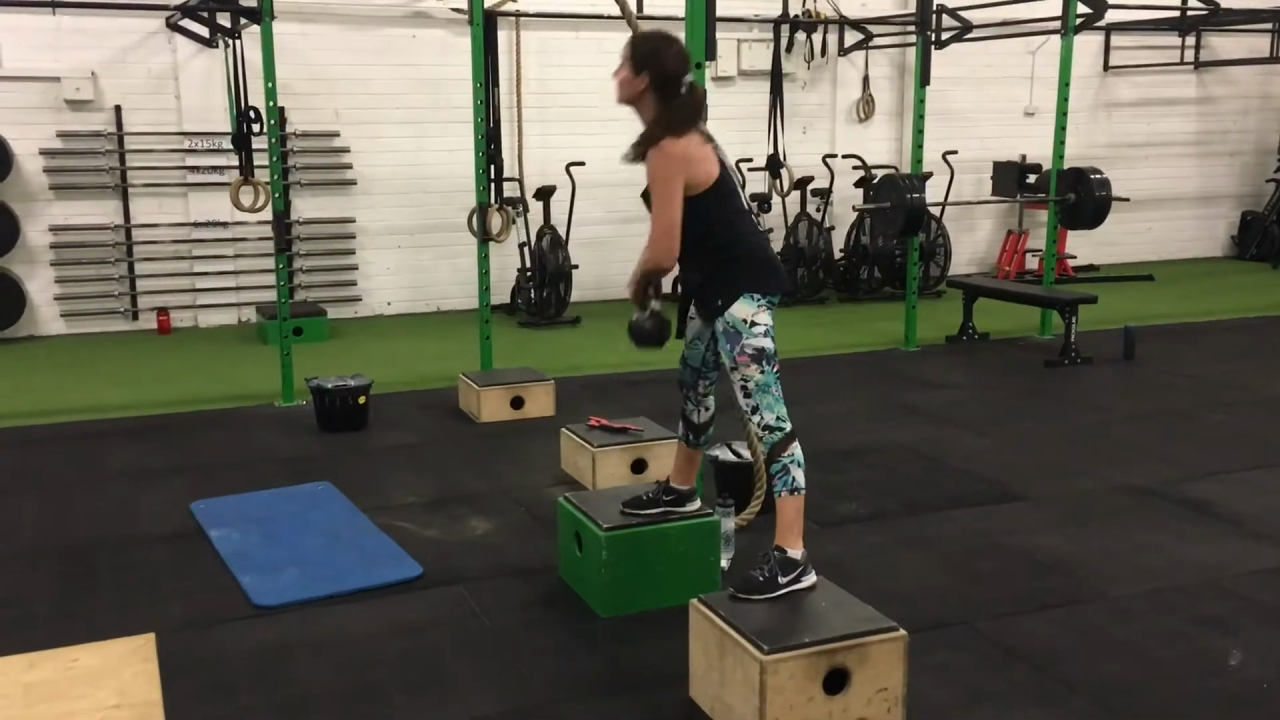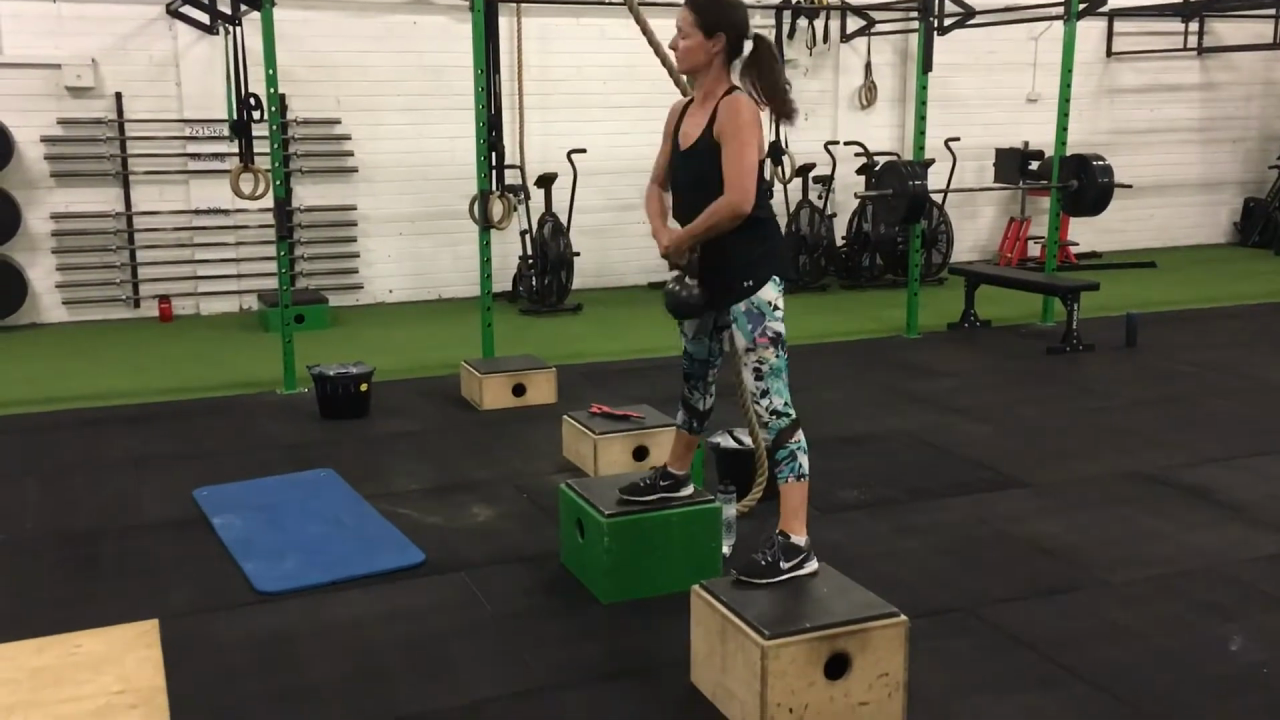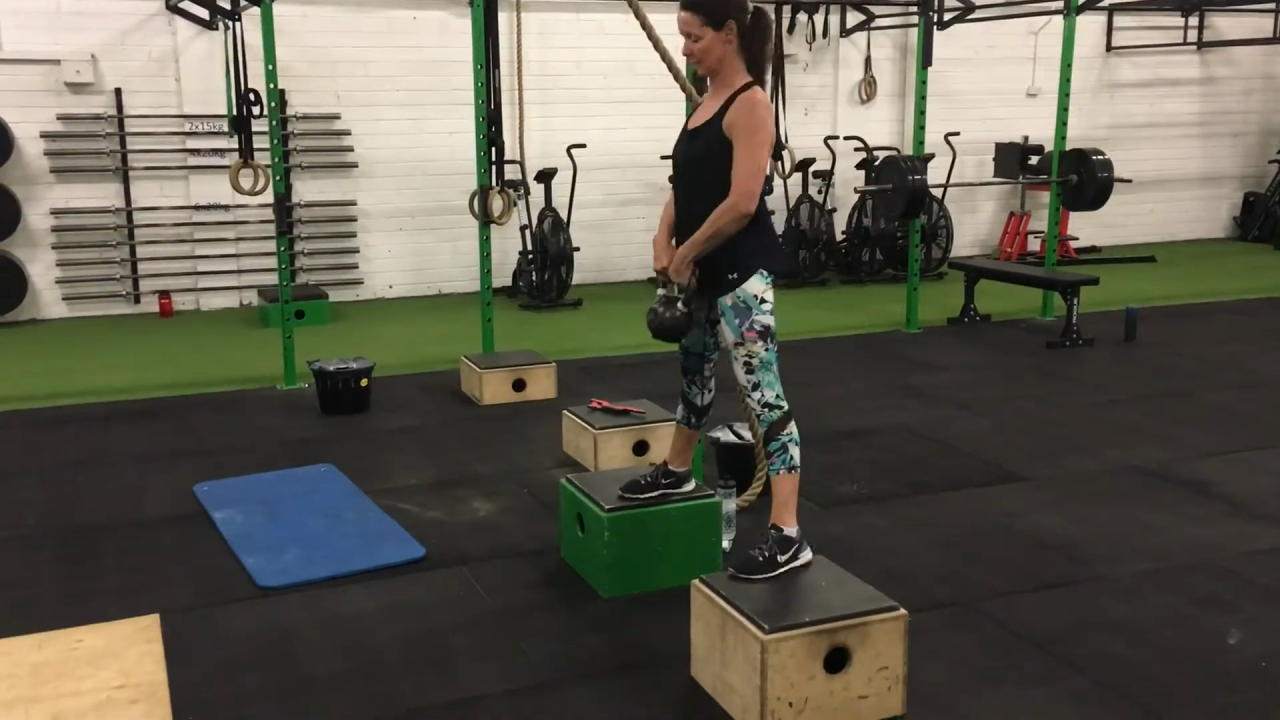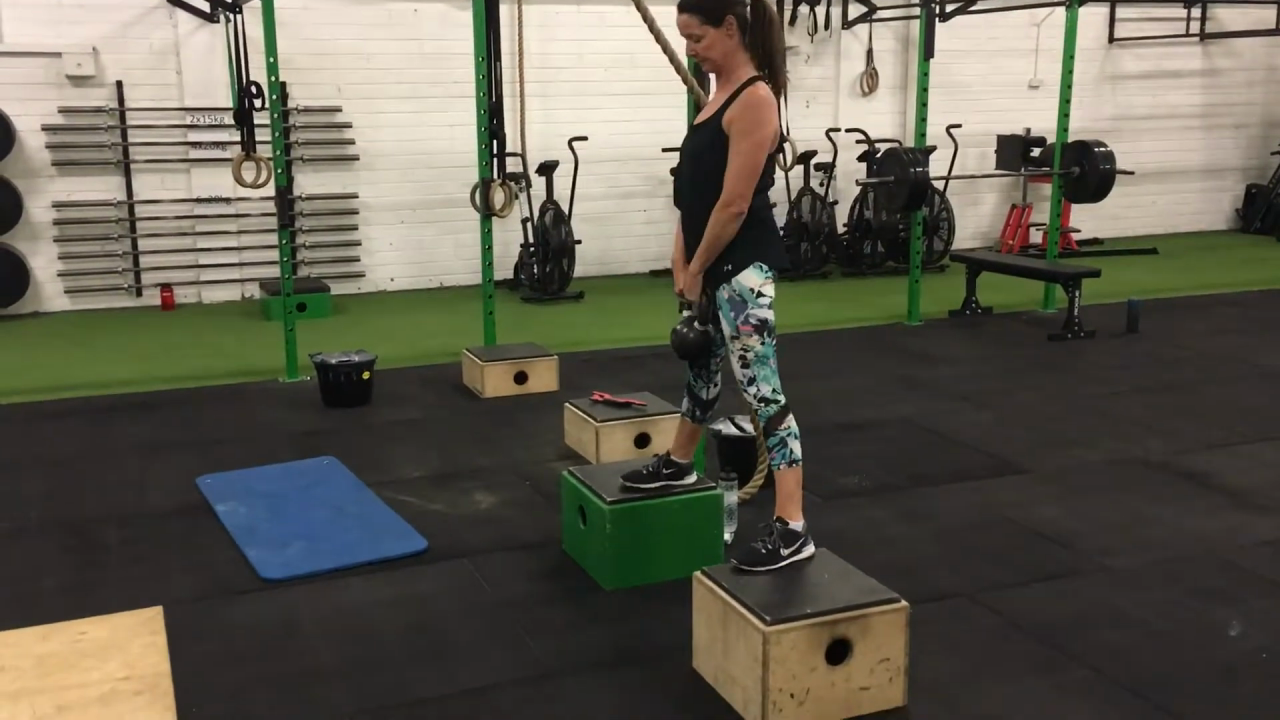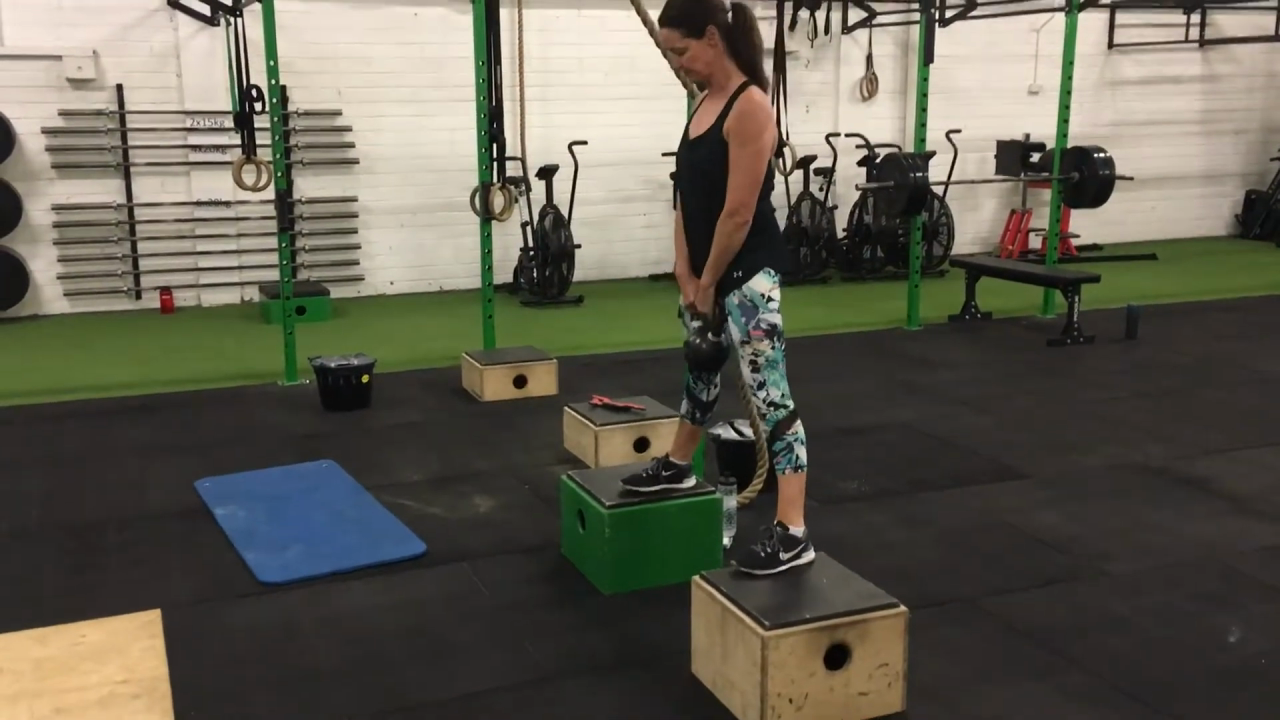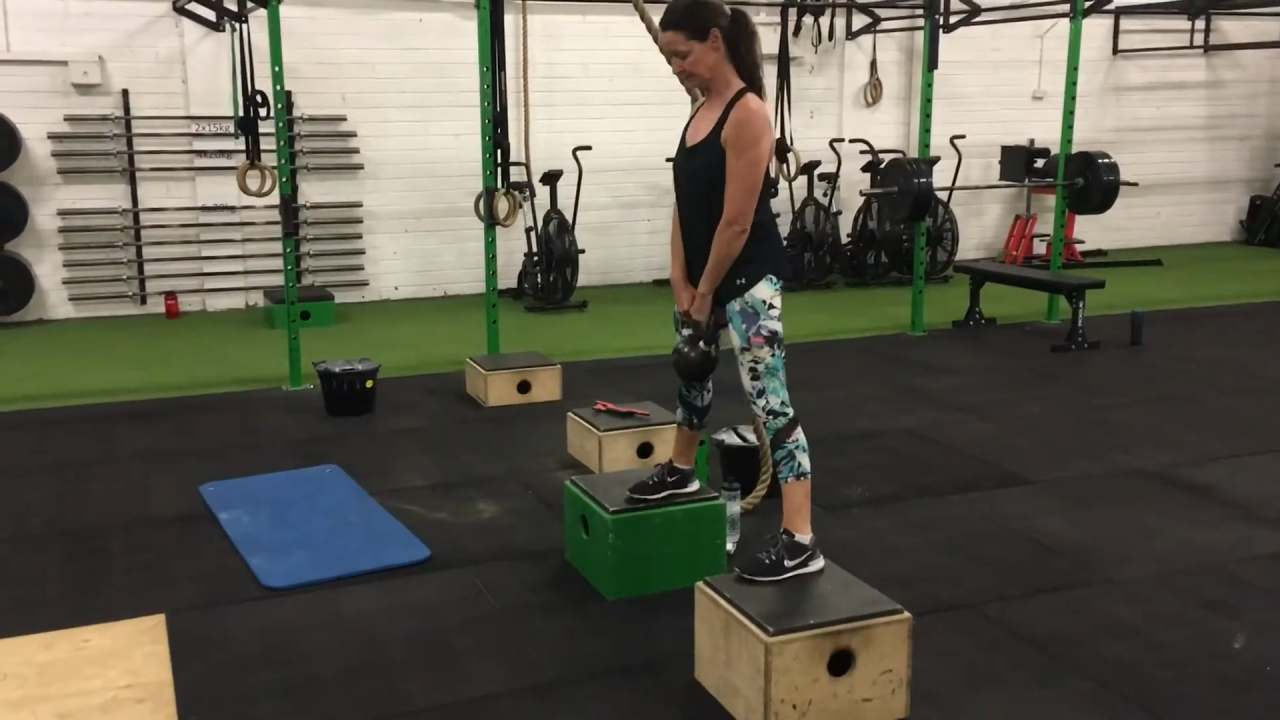
dt=0.4s
person 1, frame 1
left shoulder: (668, 151)
right shoulder: (677, 136)
left elbow: (662, 254)
left wrist: (638, 285)
right wrist: (649, 277)
left hip: (743, 287)
right hip: (715, 281)
left knee: (765, 415)
right knee: (693, 379)
left ankle: (792, 558)
right ankle: (681, 488)
person 1, frame 2
left shoulder: (736, 109)
right shoulder: (682, 110)
left elbow: (738, 200)
right elbow: (659, 184)
left wrist: (682, 238)
right wrist: (663, 232)
left hip: (751, 272)
right hip: (708, 270)
left knee: (770, 401)
right knee: (695, 372)
left ankle: (794, 543)
right ankle: (676, 474)
person 1, frame 3
left shoulder: (750, 104)
right shoulder: (706, 100)
left elbow: (743, 202)
right elbow: (684, 183)
left wrist: (686, 253)
right wrist: (663, 242)
left hip: (740, 270)
right hip: (701, 267)
left knee: (762, 393)
right knee: (693, 368)
left ankle: (787, 534)
right ankle: (677, 470)
person 1, frame 4
left shoulder: (755, 100)
right shoulder: (722, 93)
left elbow: (734, 205)
left wrist: (697, 269)
right wrist: (681, 261)
left hip: (741, 263)
right hip: (708, 261)
left knee: (760, 387)
right knee: (701, 364)
left ankle: (791, 527)
right ankle: (679, 461)
person 1, frame 5
left shoulder: (750, 107)
right shoulder: (704, 102)
left elbow: (739, 214)
right elbow: (688, 196)
left wrist: (709, 284)
right wrist: (686, 273)
left hip: (748, 270)
right hip: (706, 266)
left knee: (769, 393)
right knee: (700, 367)
left ankle: (792, 533)
right ankle: (678, 464)
person 1, frame 6
left shoulder: (747, 114)
right shoulder: (702, 108)
left elbow: (737, 221)
right elbow: (684, 203)
left wrist: (707, 292)
right wrist: (681, 282)
left hip: (746, 277)
right hip: (702, 272)
left knee: (768, 399)
left ankle: (799, 540)
right ankle: (680, 470)
